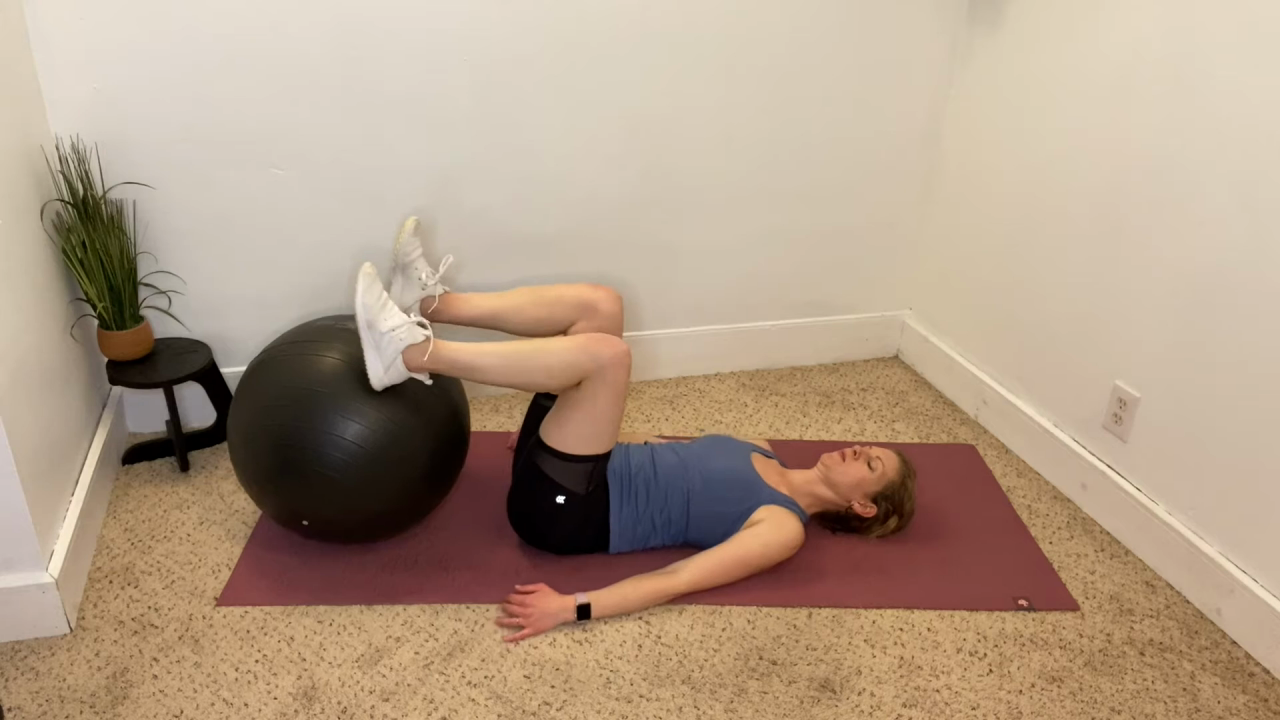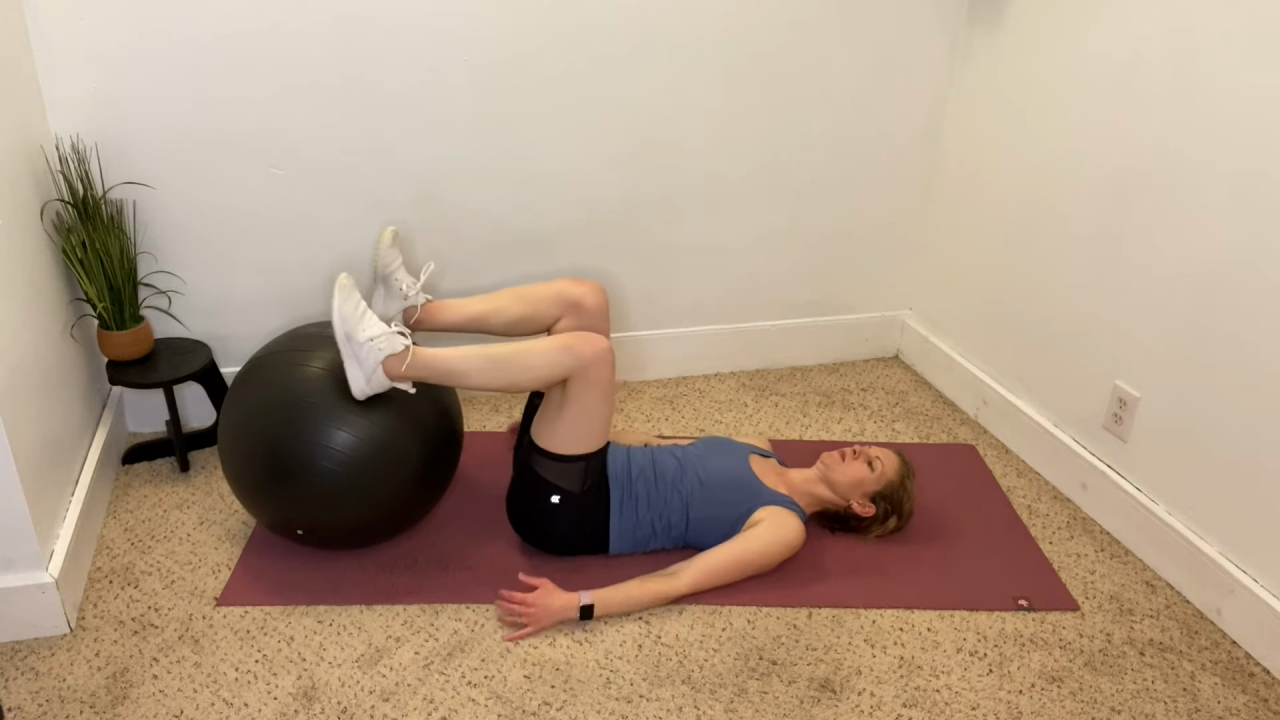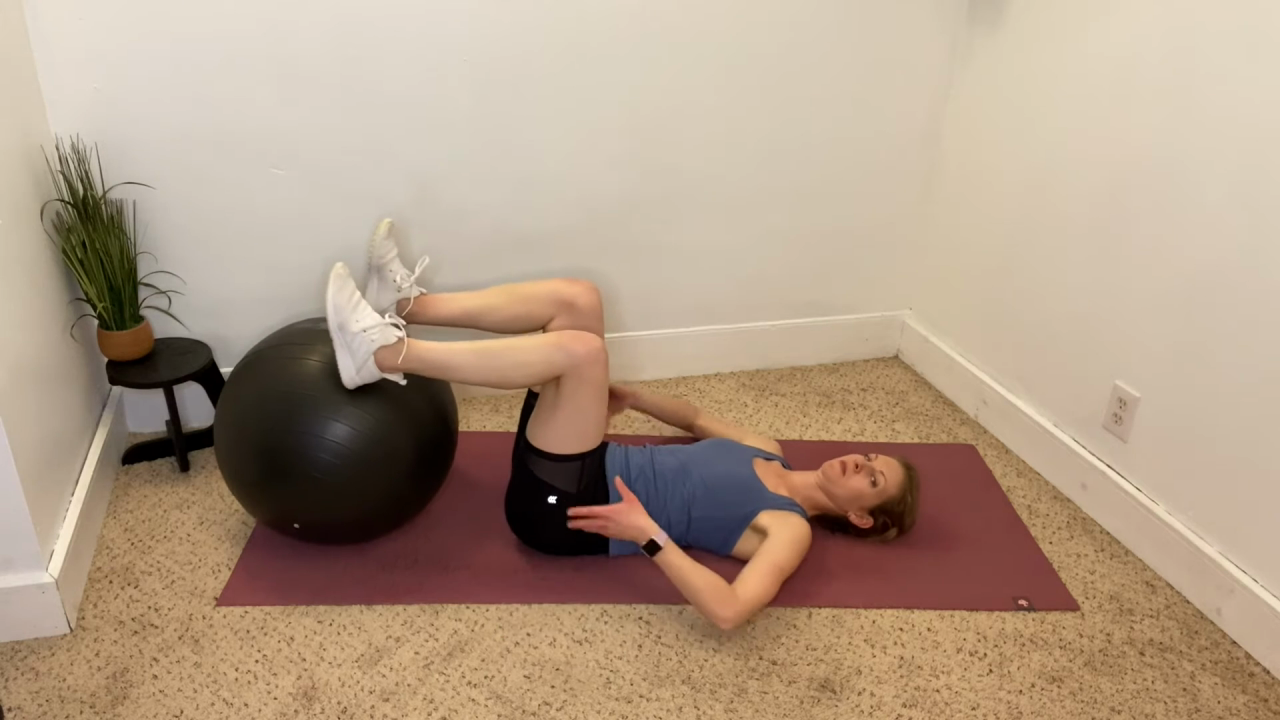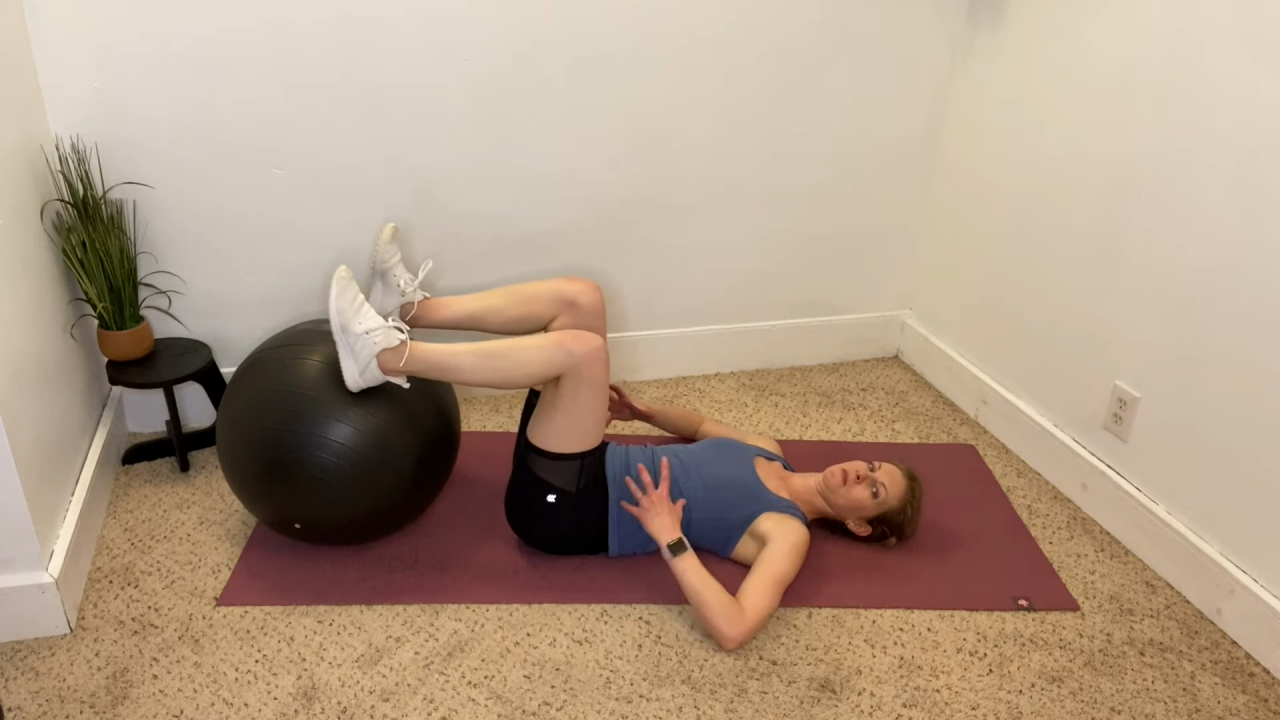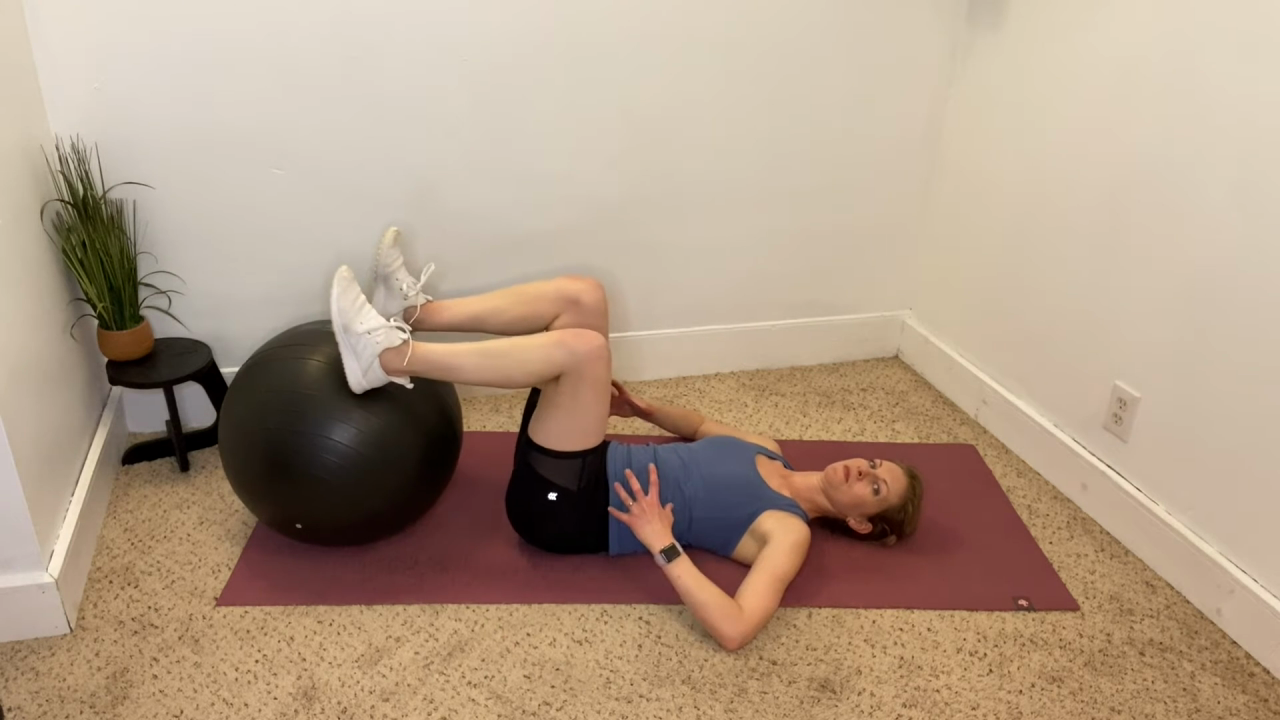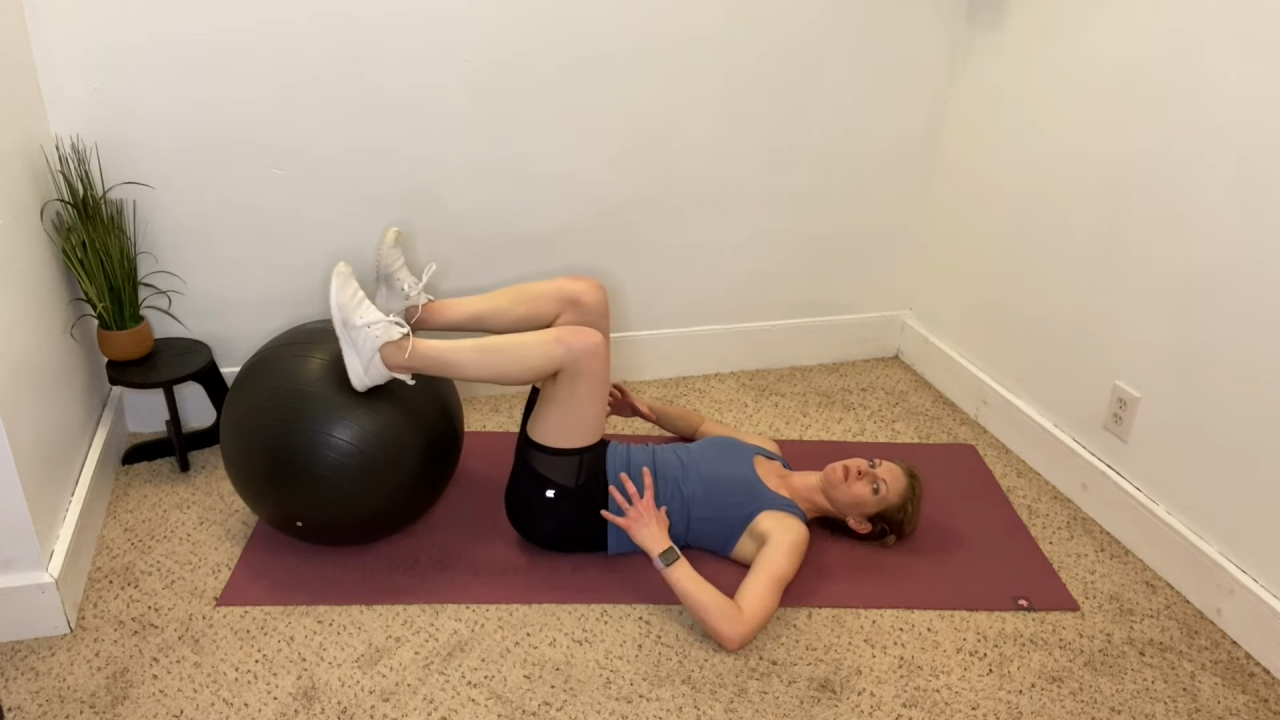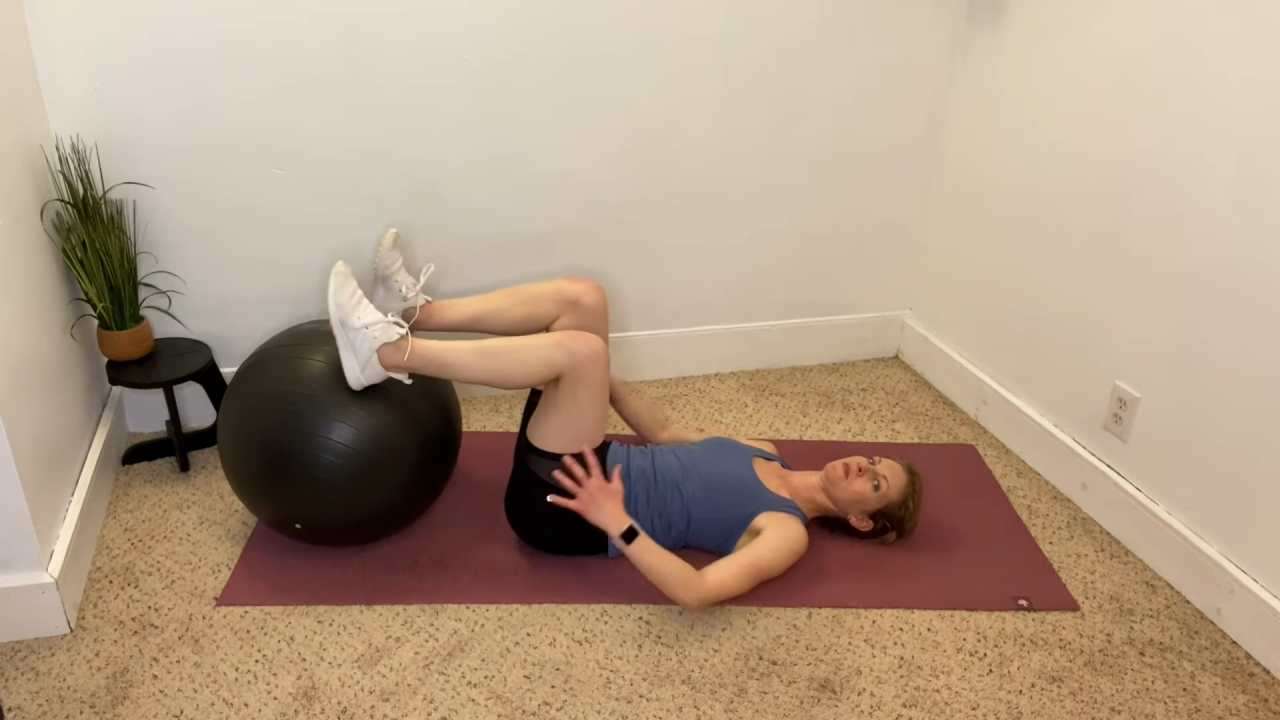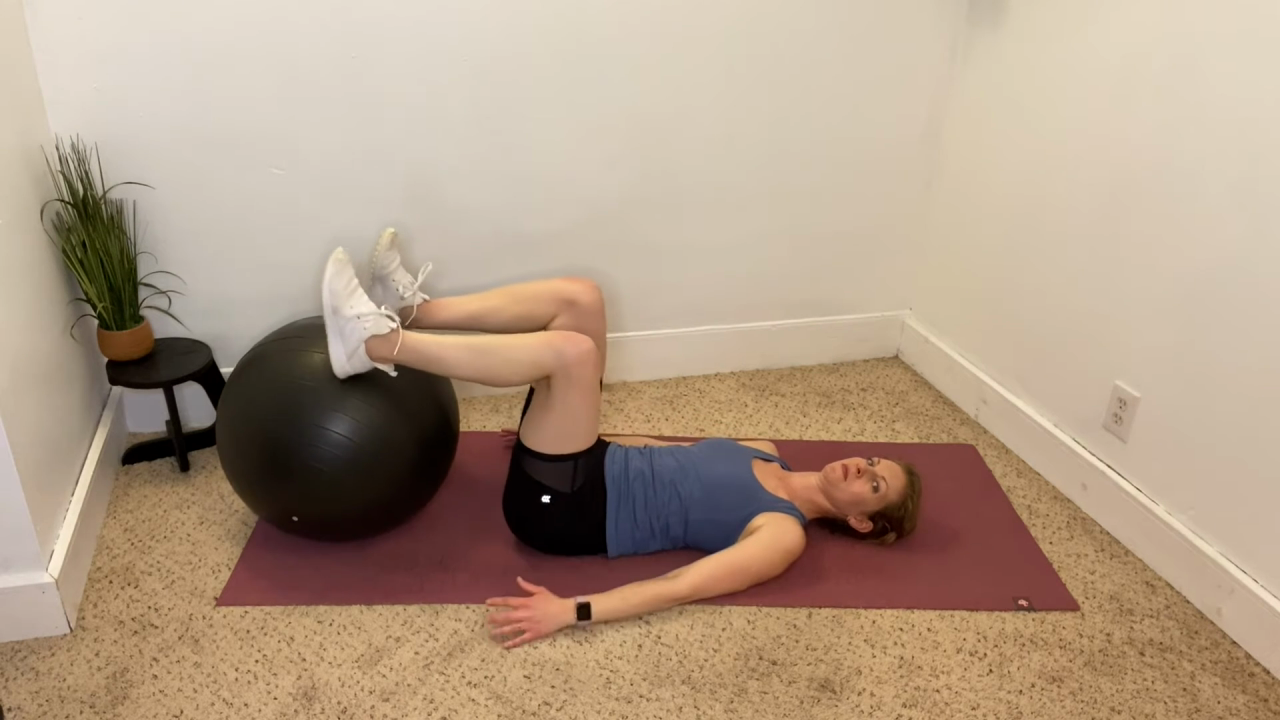
dt=0.4s
person 1, frame 1
left shoulder: (784, 528)
right shoulder: (761, 455)
left elbow: (681, 579)
left wrist: (573, 607)
right wrist: (562, 426)
left hip: (566, 510)
right hip: (586, 469)
left knee: (606, 351)
right knee: (599, 305)
left ankle: (411, 355)
right ankle: (428, 303)
person 1, frame 2
left shoulder: (785, 528)
right shoulder: (760, 451)
left elbow: (678, 581)
left wrist: (575, 605)
right wrist: (554, 423)
left hip: (569, 509)
right hip: (595, 470)
left knee: (586, 350)
right knee: (582, 297)
left ankle: (393, 364)
right ankle: (413, 313)
person 1, frame 3
left shoulder: (790, 530)
right shoulder: (766, 450)
left elbow: (728, 609)
right elbow: (697, 418)
left wrist: (649, 535)
right wrist: (627, 396)
left hip: (566, 508)
right hip: (599, 471)
left knee: (580, 348)
right knee: (577, 299)
left ankle: (385, 354)
right ankle: (405, 304)
person 1, frame 4
left shoulder: (789, 534)
right shoulder: (768, 452)
left elbow: (733, 629)
right elbow: (701, 426)
left wrist: (670, 540)
right wrist: (641, 410)
left hip: (566, 509)
right hip: (592, 467)
left knee: (581, 349)
right knee: (578, 298)
left ankle: (387, 357)
right ankle: (409, 307)
person 1, frame 5
left shoulder: (789, 531)
right shoulder: (767, 449)
left elbow: (733, 629)
right elbow: (699, 426)
left wrist: (663, 544)
right wrist: (643, 407)
left hip: (568, 508)
right hip: (595, 467)
left knee: (583, 346)
right knee: (581, 295)
left ankle: (389, 358)
right ankle: (413, 311)
person 1, frame 6
left shoulder: (788, 532)
right shoulder: (767, 451)
left elbow: (734, 629)
right elbow: (701, 427)
left wrist: (660, 547)
right wrist: (644, 408)
left hip: (566, 506)
right hip: (595, 465)
left knee: (581, 345)
right knee: (582, 296)
left ankle: (390, 354)
right ankle: (414, 310)
person 1, frame 7
left shoulder: (787, 534)
right shoulder: (764, 452)
left elbow: (697, 589)
left wrist: (620, 525)
right wrist: (605, 388)
left hip: (568, 496)
right hip: (597, 464)
left knee: (582, 350)
right knee: (581, 297)
left ankle: (387, 353)
right ankle: (414, 311)
person 1, frame 8
left shoulder: (784, 536)
right shoulder: (764, 453)
left elbow: (681, 587)
left wrist: (571, 610)
right wrist: (550, 431)
left hip: (563, 510)
right hip: (597, 466)
left knee: (572, 350)
right knee: (578, 298)
left ankle: (377, 343)
right ankle: (411, 309)
